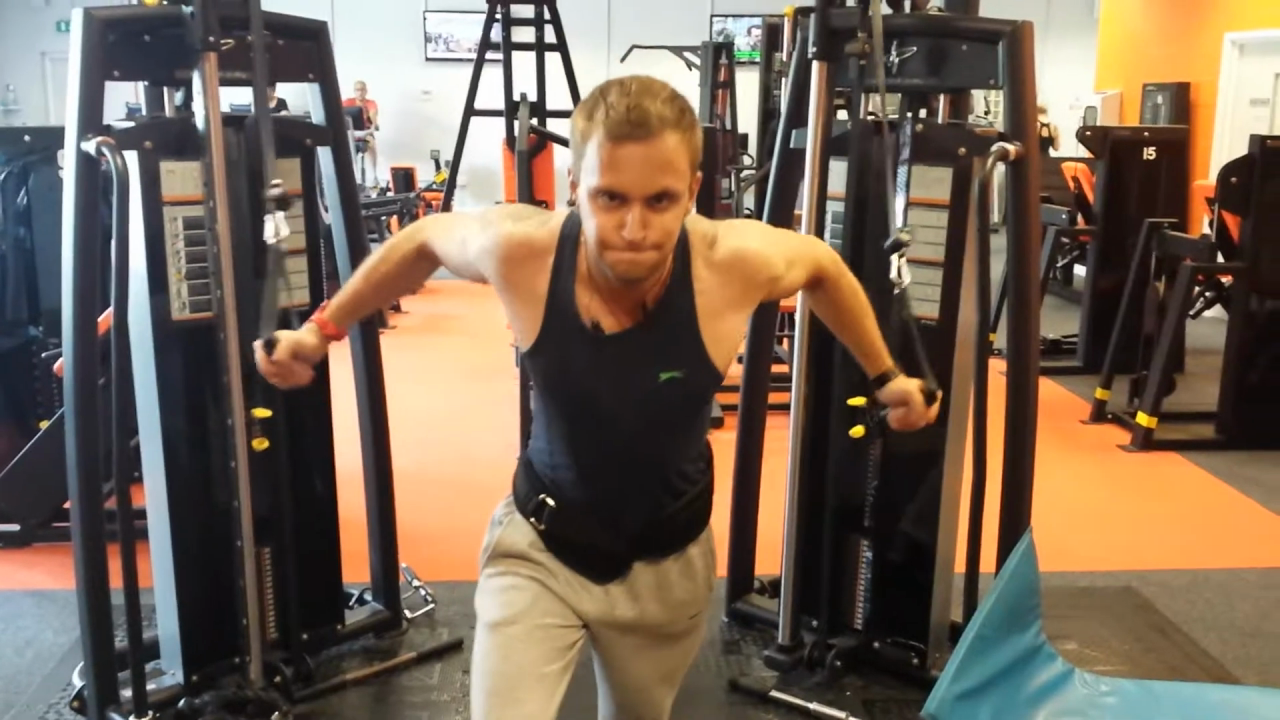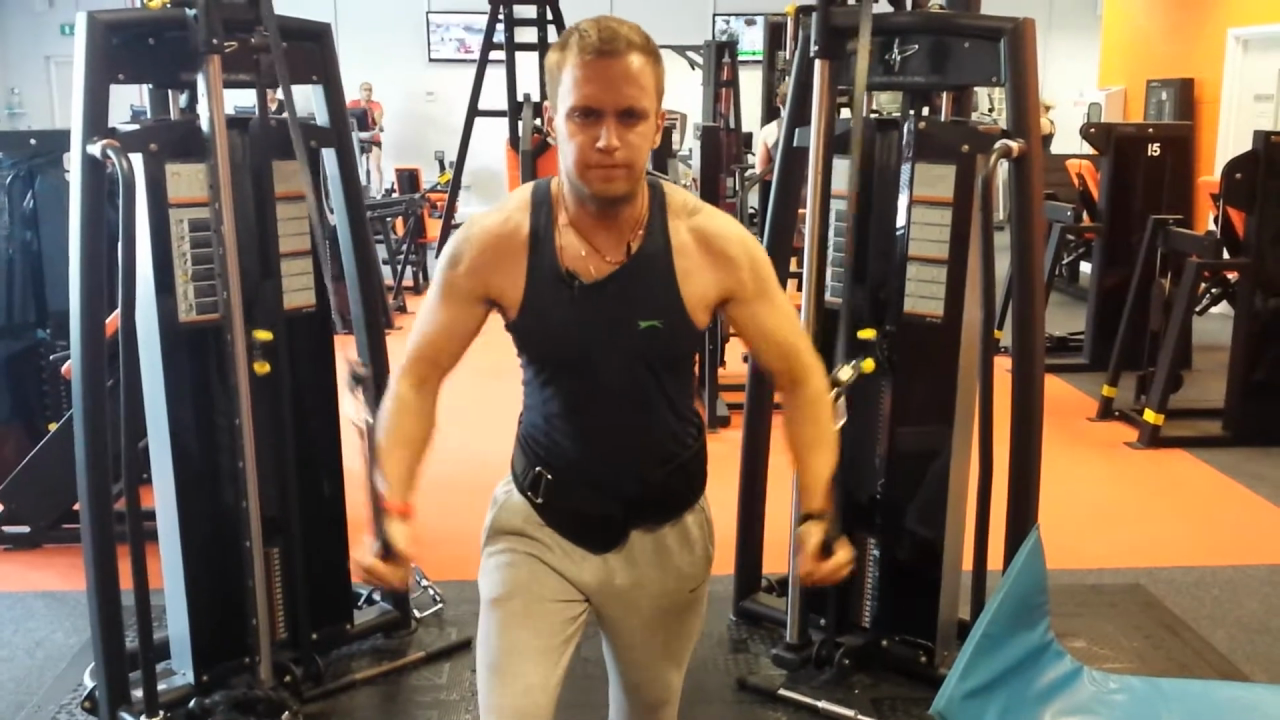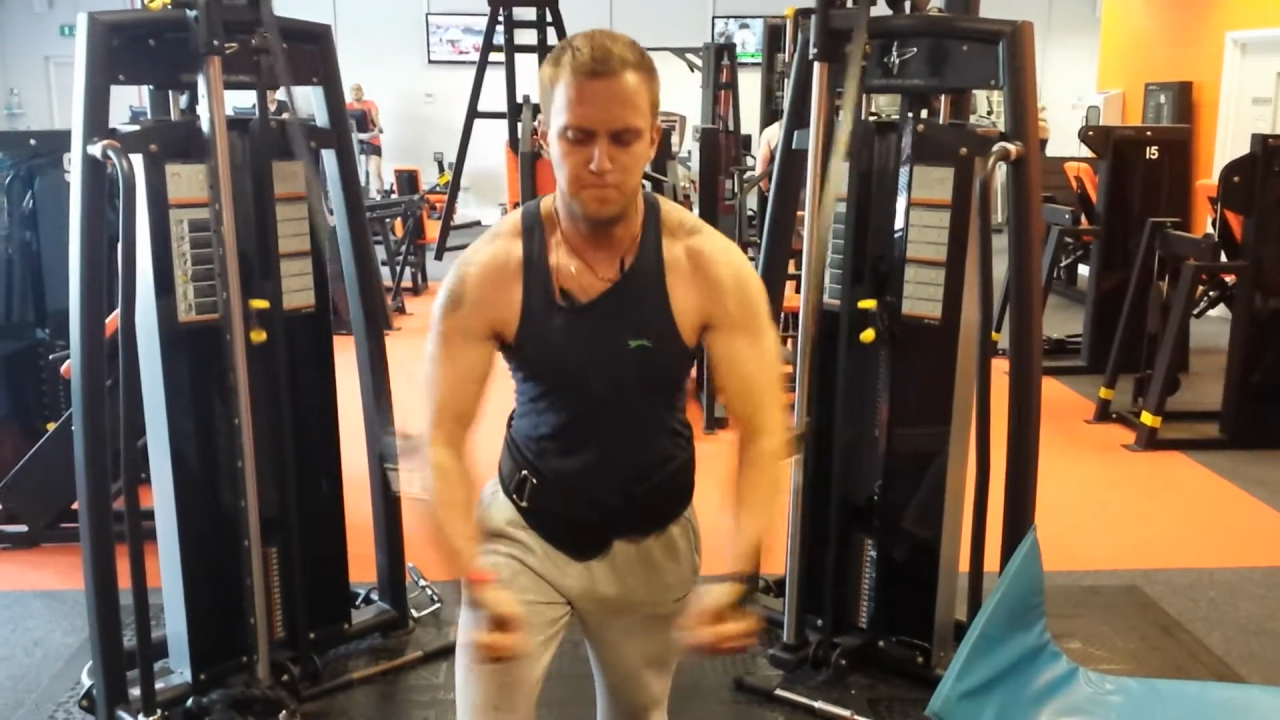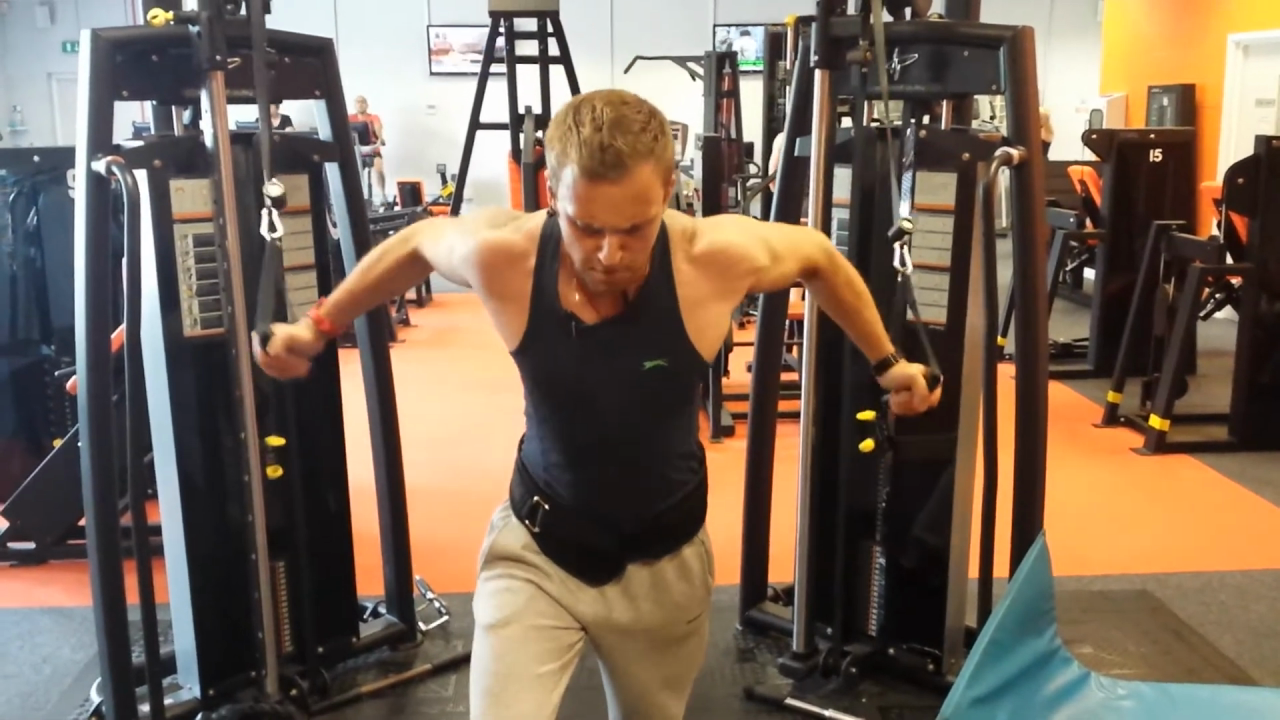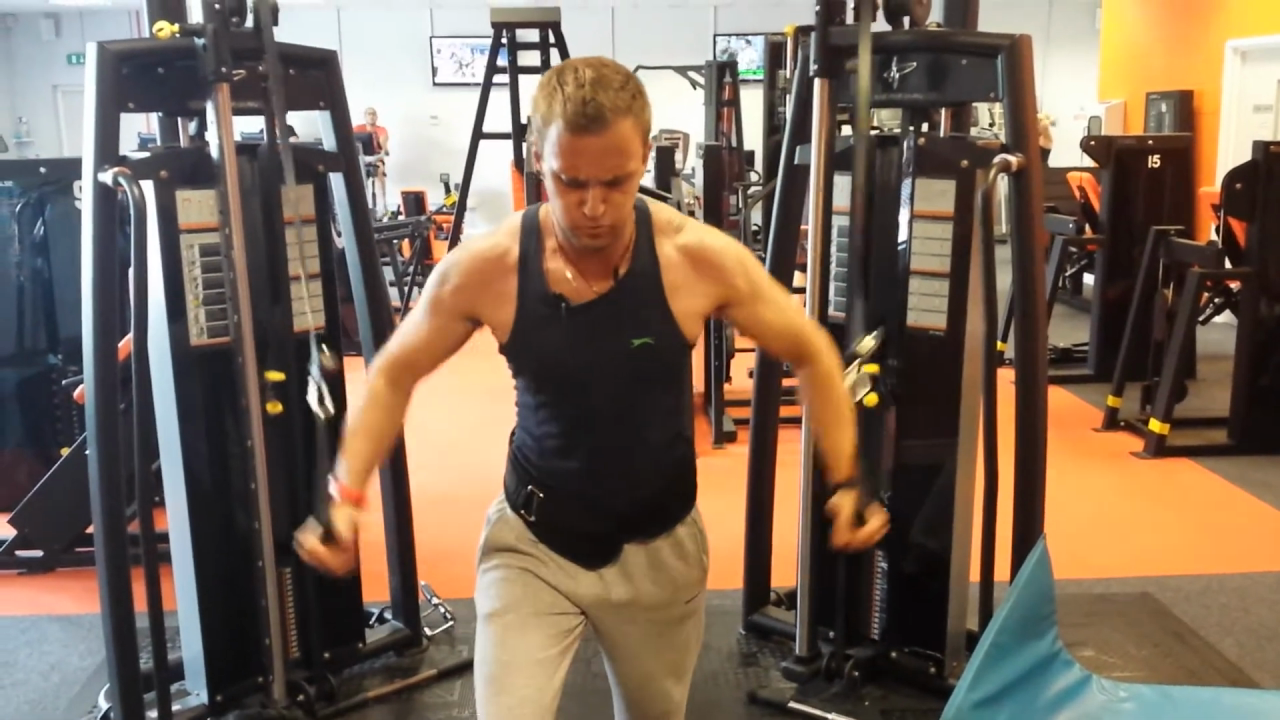
dt=1s
person 1, frame 1
left shoulder: (739, 262)
right shoulder: (518, 248)
left elbow: (821, 264)
right elbow: (427, 236)
left wrist: (886, 375)
right wrist: (322, 330)
left hip: (669, 559)
right hip: (538, 549)
person 1, frame 2
left shoulder: (713, 242)
right shoulder: (493, 243)
left elbow: (801, 379)
right elbow: (418, 376)
left wrist: (815, 515)
right wrist: (394, 511)
left hip: (664, 528)
right hip: (538, 523)
person 1, frame 3
left shoulder: (711, 265)
right shoulder: (487, 270)
left elbow: (763, 431)
right elbow: (444, 443)
left wrist: (733, 578)
right wrist: (483, 584)
left hip: (651, 535)
right hip: (523, 525)
person 1, frame 4
left shoulder: (721, 256)
right shoulder: (502, 253)
left elbow: (819, 255)
right elbow: (419, 241)
left wrist: (886, 360)
right wrist: (320, 324)
left hip: (665, 558)
right hip: (535, 551)
person 1, frame 5
left shoulder: (702, 257)
right shoulder: (485, 267)
left elbow: (808, 352)
right elbow: (392, 375)
left wrist: (846, 482)
right wrist: (347, 498)
left hip: (659, 542)
right hip: (532, 541)
